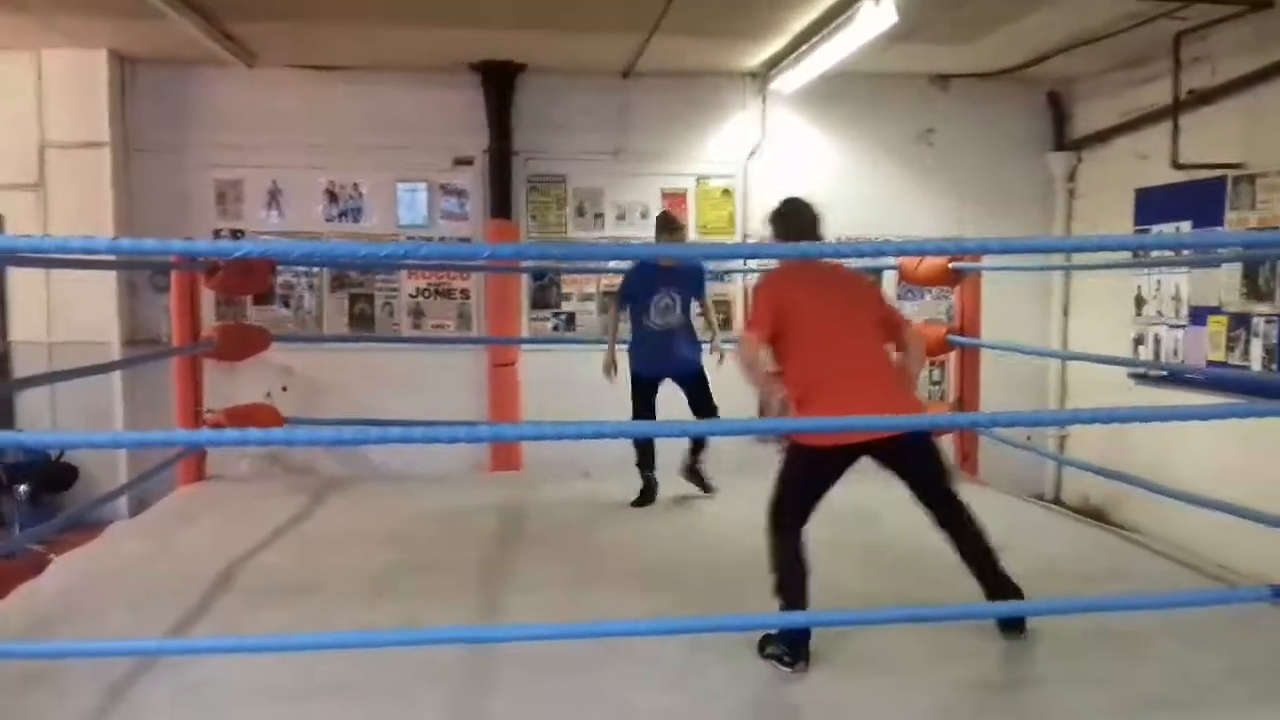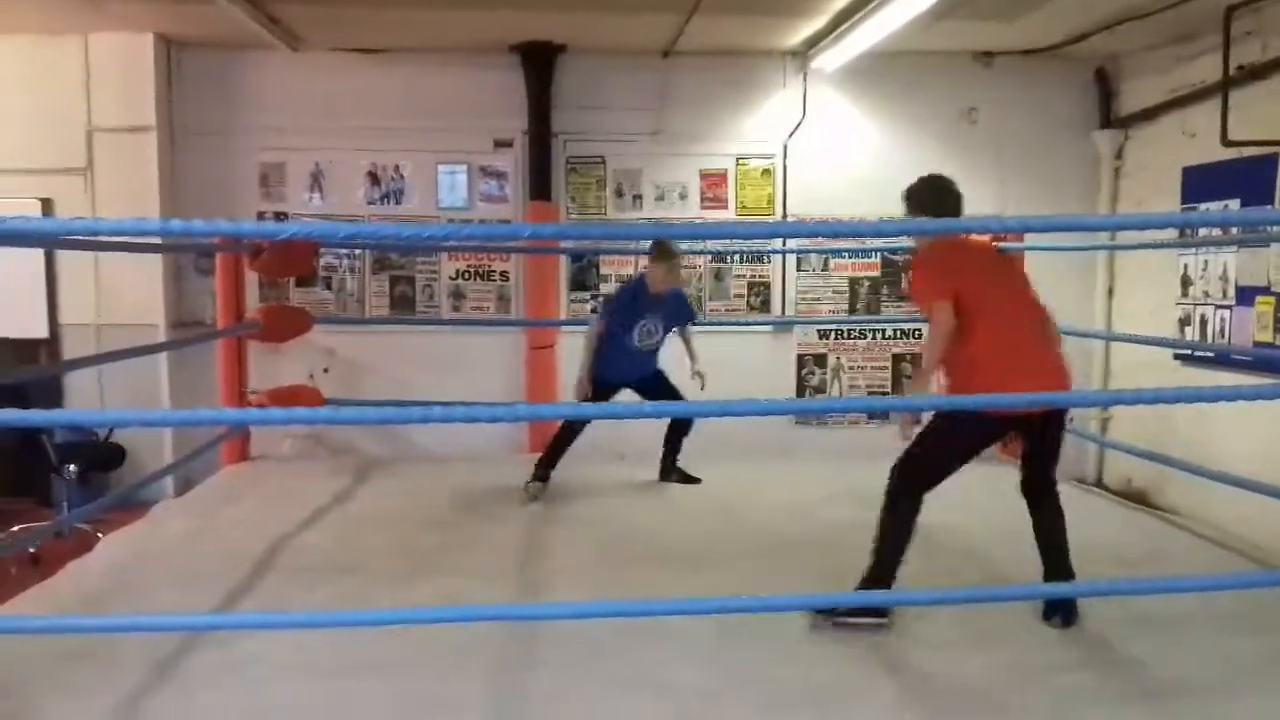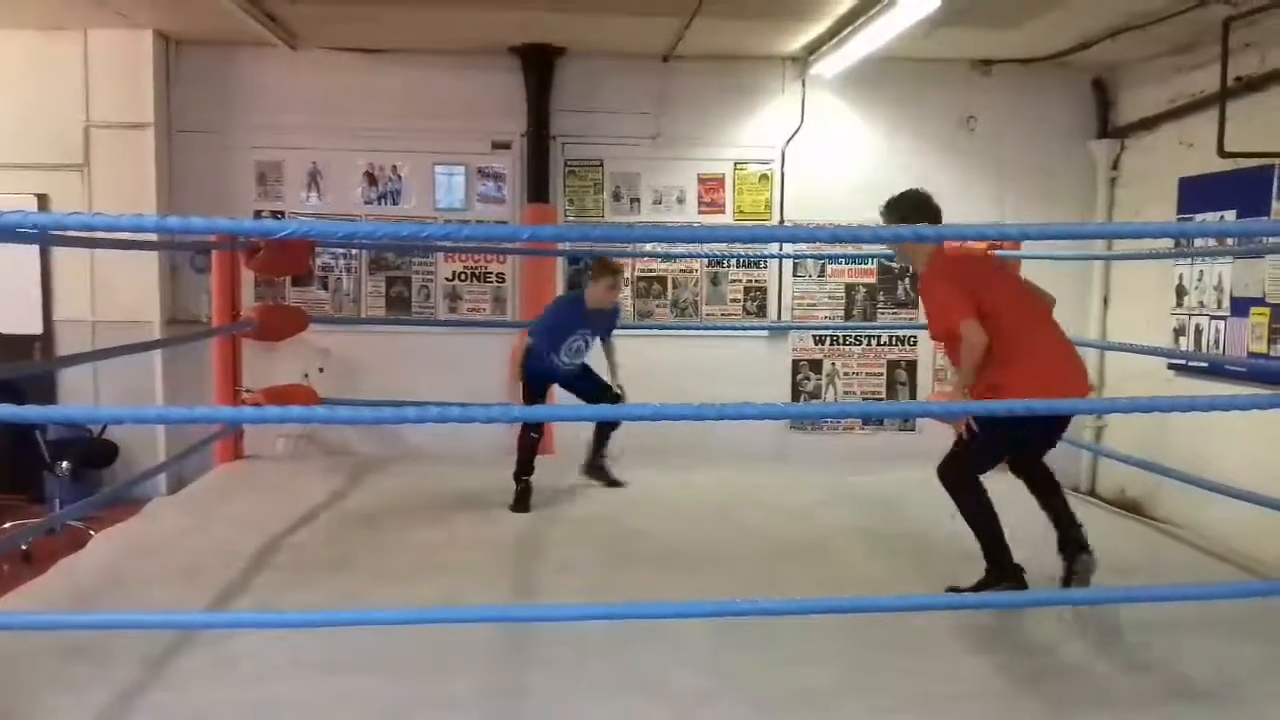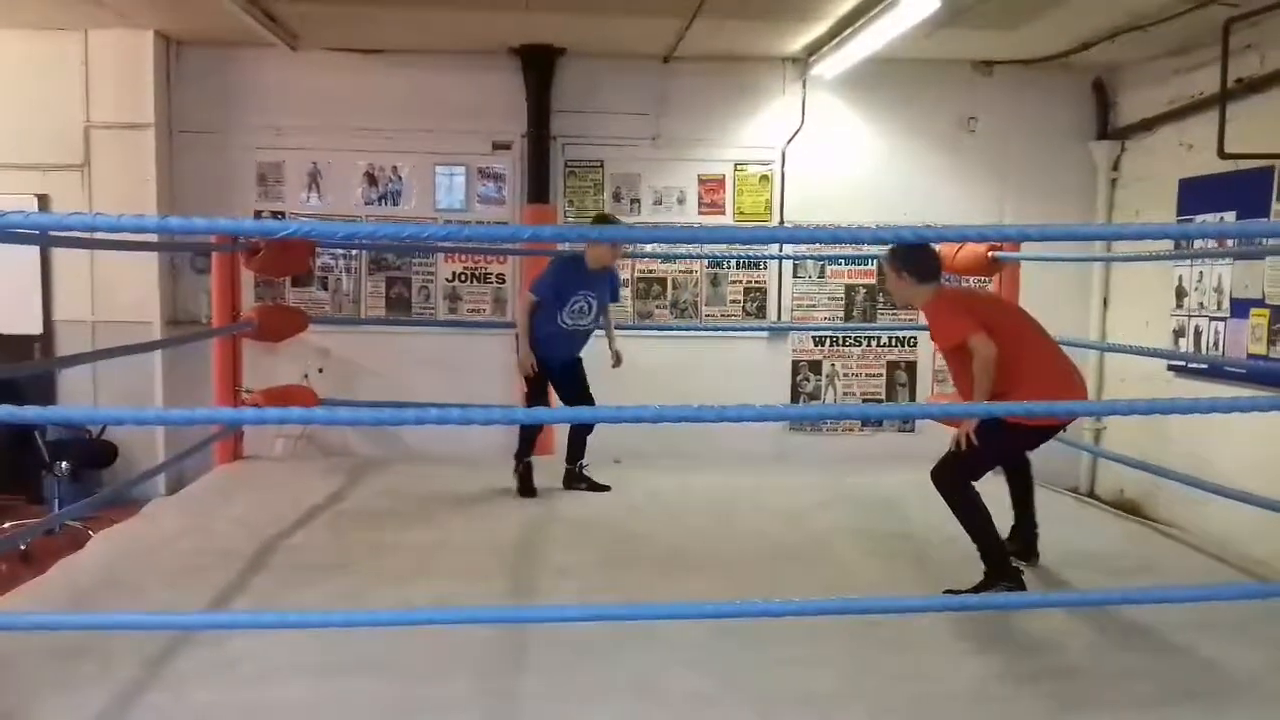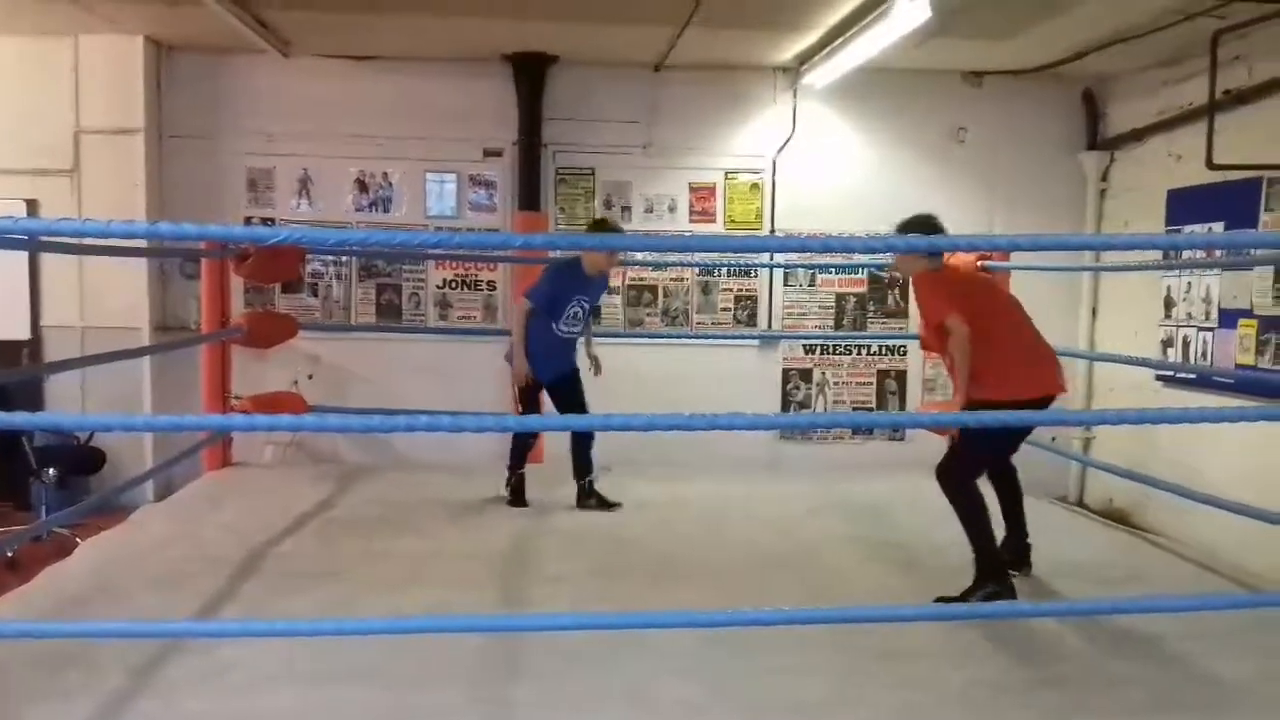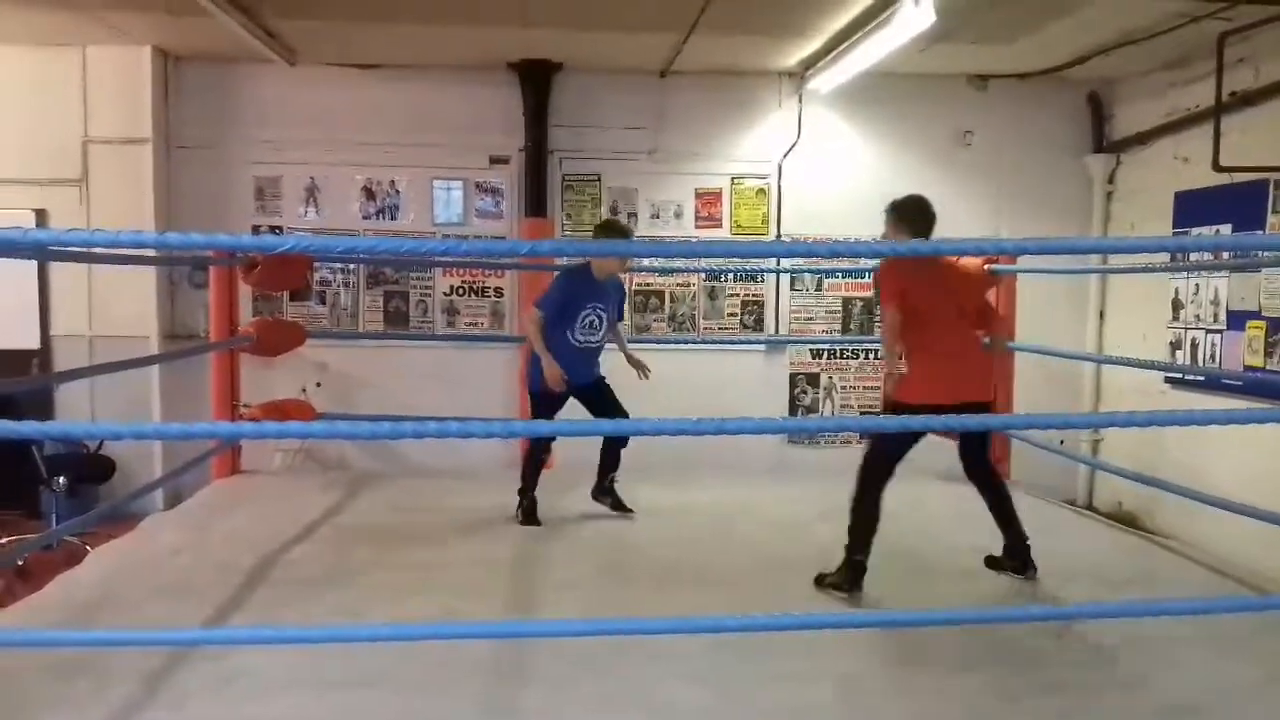
dt=0.4s
person 1, frame 1
left shoulder: (772, 285)
right shoulder: (858, 283)
left elbow: (752, 354)
right elbow: (913, 344)
left hip: (825, 427)
right hip: (898, 417)
left knee: (785, 522)
right knee: (948, 509)
left ankle: (792, 641)
right ankle: (1008, 606)
person 1, frame 2
left shoulder: (930, 259)
right shoulder: (1001, 258)
left elbow: (943, 323)
right elbow: (1048, 329)
left wrist: (916, 394)
left hip: (986, 394)
right hip: (1050, 390)
left knee: (907, 481)
right knee: (1039, 488)
left ankle: (873, 595)
right ankle: (1061, 598)
person 1, frame 3
left shoulder: (935, 277)
right shoulder: (978, 262)
left elbow: (975, 338)
right elbow: (1045, 302)
left wrist: (961, 392)
left hip: (1020, 394)
right hip: (1068, 380)
left knee: (957, 471)
right knee: (1024, 459)
left ankle: (1004, 573)
right ankle: (1075, 547)
person 1, frame 4
left shoulder: (941, 307)
right shoulder: (964, 298)
left elbow: (986, 351)
left wrist: (975, 412)
left hip: (1034, 404)
right hip: (1066, 394)
left knee: (949, 475)
right knee: (1005, 445)
left ankle: (1002, 576)
right ankle: (1023, 540)
person 1, frame 5
left shoulder: (927, 281)
right shoulder: (967, 279)
left elbow: (960, 331)
left wrist: (961, 395)
left hip: (1003, 388)
right hip: (1042, 379)
left knee: (955, 473)
right knee: (996, 456)
left ankle: (992, 580)
right ankle: (1016, 549)
person 1, frame 6
left shoulder: (893, 269)
right shoulder: (959, 272)
left elbow: (891, 320)
right elbow: (995, 329)
left wrist: (890, 373)
left hip: (920, 389)
right hip: (972, 389)
left knee: (874, 472)
right knee: (979, 467)
left ankle: (853, 570)
right ankle: (1018, 554)
person 2, frame 1
left shoulder: (693, 269)
right shoulder: (639, 272)
left elbow: (703, 301)
right elbow: (616, 309)
left wrist: (714, 335)
right wrist: (610, 351)
left hip: (685, 356)
right hip: (644, 360)
left knee: (708, 413)
right knee: (643, 419)
left ankle: (693, 465)
right ankle: (648, 480)
person 2, frame 2
left shoulder: (677, 298)
right shoulder: (627, 294)
left elbow: (683, 328)
right elbow: (596, 329)
left wrist: (694, 362)
right wrist: (585, 375)
left hip: (645, 370)
right hip: (608, 370)
left knee: (683, 414)
right knee: (581, 418)
left ankle: (669, 467)
right ankle: (543, 472)
person 2, frame 3
left shoulder: (611, 311)
right shoulder: (563, 308)
right elbow: (525, 343)
left wrist: (614, 374)
right wrist: (515, 384)
left hip: (573, 370)
right hip: (538, 369)
left knee: (613, 403)
right knee: (534, 425)
left ankle: (595, 462)
right ankle: (523, 484)
person 2, frame 4
left shoulder: (609, 275)
right shoulder: (562, 267)
right elbow: (526, 303)
left wrist: (612, 342)
right wrist: (524, 348)
left hip: (568, 355)
right hip: (537, 350)
left knee: (585, 409)
right knee: (538, 408)
left ankle: (574, 472)
right ankle: (523, 467)
person 2, frame 5
left shoulder: (600, 280)
right shoulder: (559, 272)
right elbow: (521, 309)
left wrist: (589, 349)
right wrist: (519, 356)
left hip: (563, 362)
right hip: (531, 361)
left ankle: (586, 490)
right ankle: (515, 478)
person 2, frame 6
left shoulder: (616, 287)
right shoulder: (569, 280)
right elbow: (531, 320)
left wrist: (627, 354)
right wrist: (547, 362)
left hip: (587, 373)
right hip: (551, 374)
left knee: (620, 422)
right knee: (542, 439)
left ankle: (605, 486)
right ankle: (526, 501)
